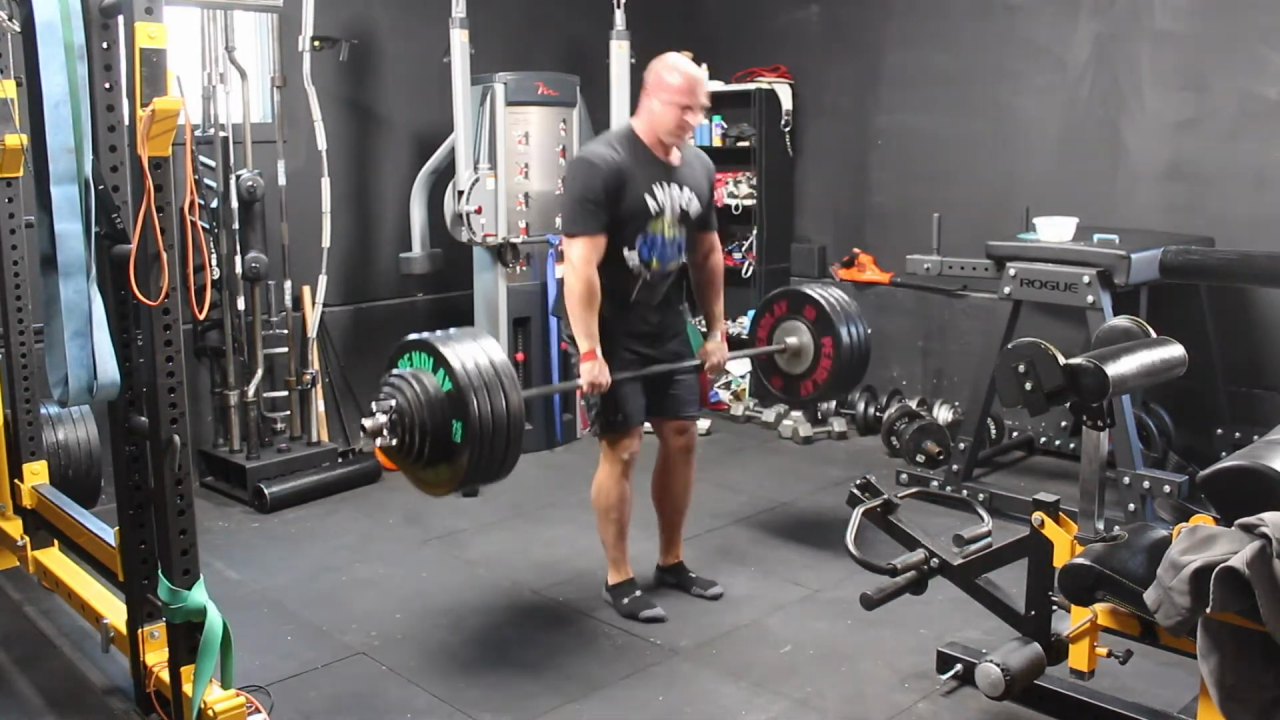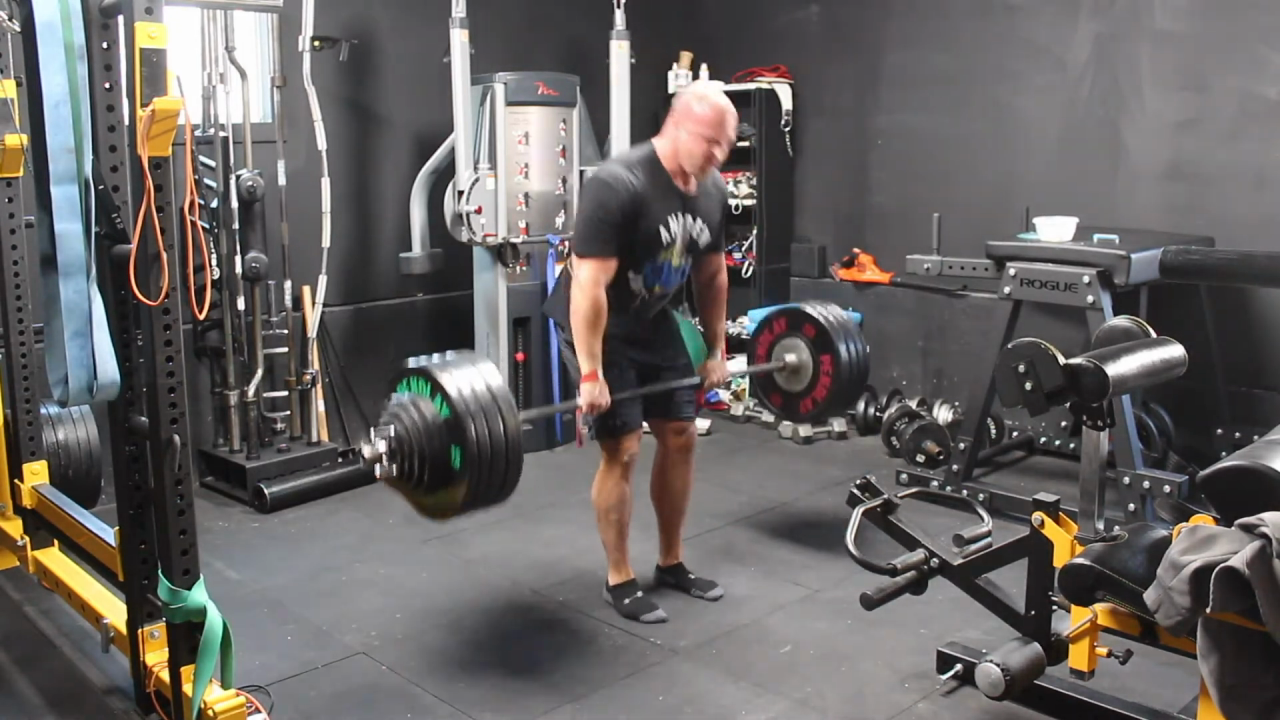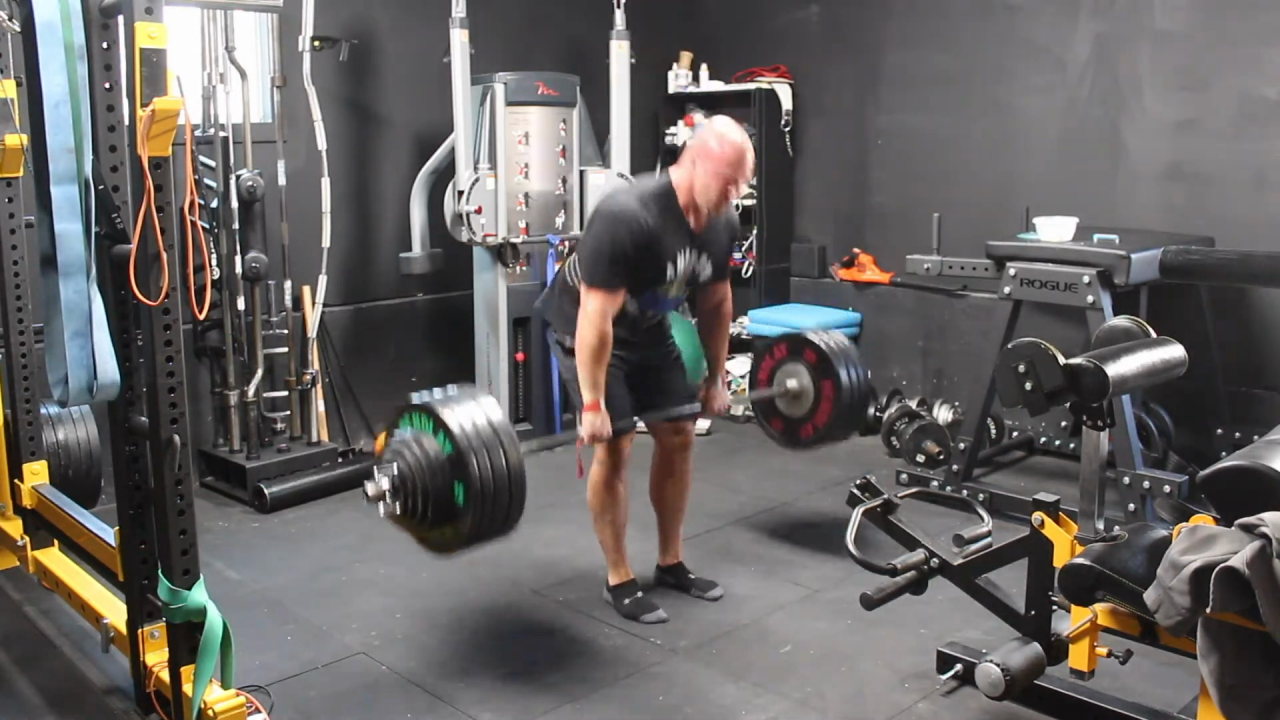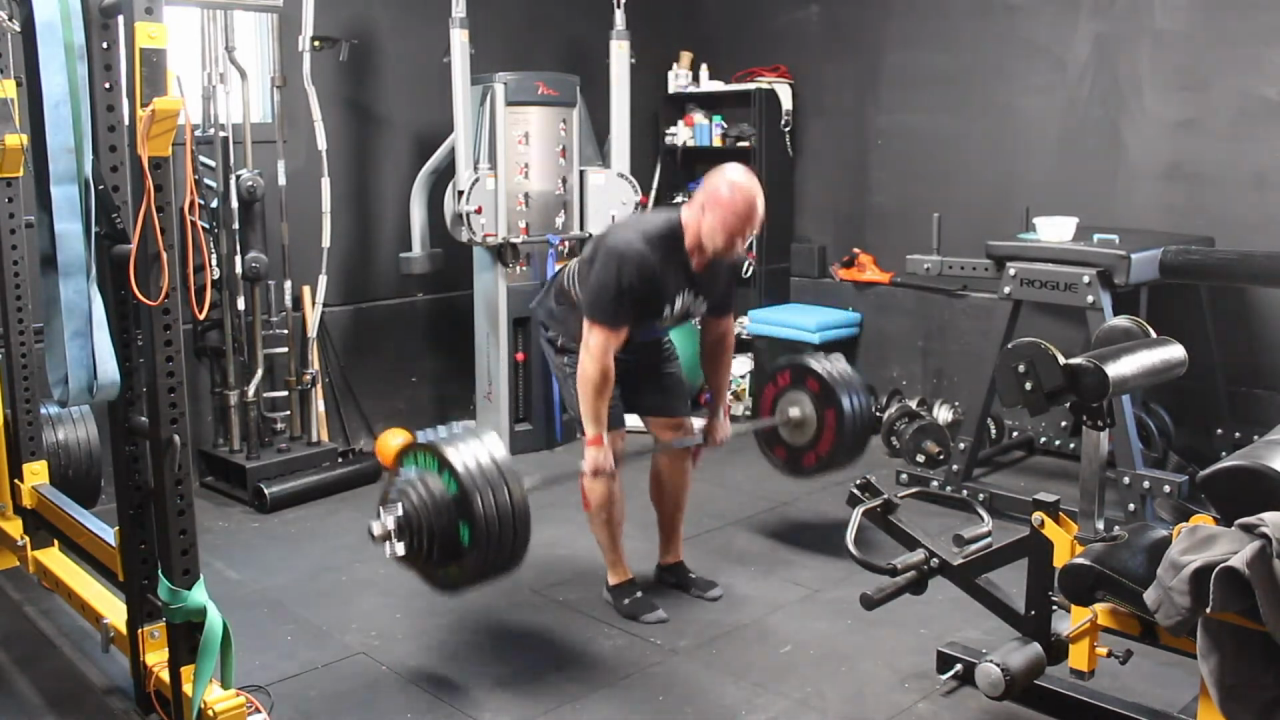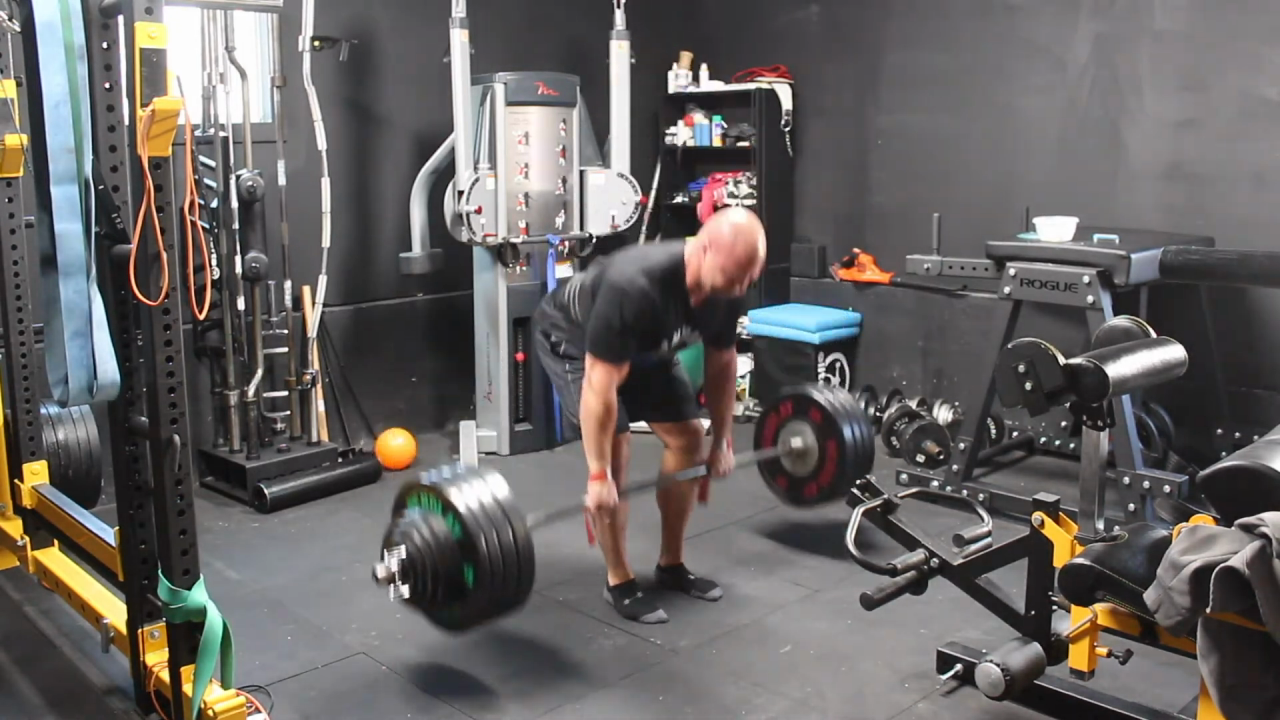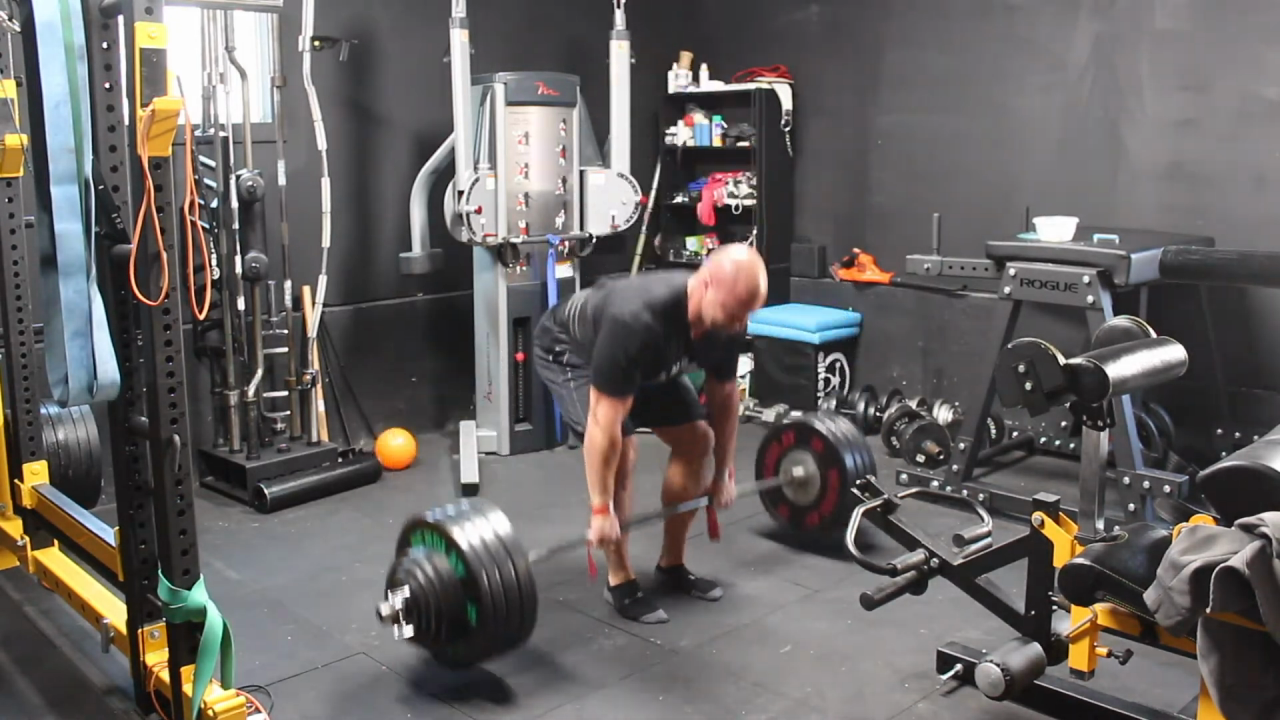
dt=0.1s
person 1, frame 1
left shoulder: (698, 167)
right shoulder: (599, 164)
left elbow: (707, 255)
right elbow: (580, 266)
left wrist: (715, 333)
right wrist: (589, 354)
left hip: (664, 323)
right hip: (607, 324)
left knee: (681, 439)
right knee: (621, 449)
left ankle: (672, 564)
right ankle: (618, 580)
person 1, frame 2
left shoulder: (711, 191)
right shoulder: (615, 186)
left elbow: (711, 275)
right elbow: (589, 287)
left wrist: (716, 350)
right wrist: (590, 375)
left hip: (656, 324)
right hip: (603, 330)
left knee: (680, 439)
right knee: (621, 452)
left ankle: (672, 564)
right ankle: (619, 580)
person 1, frame 3
left shoulder: (723, 222)
right shoulder: (628, 216)
left elbow: (715, 300)
right elbow: (597, 316)
left wrist: (716, 377)
right wrist: (593, 405)
left hip: (649, 328)
right hip: (586, 319)
left knee: (678, 437)
right knee: (613, 447)
left ankle: (671, 563)
right ankle: (619, 579)
person 1, frame 4
left shoulder: (724, 257)
right shoulder: (631, 252)
left elbow: (718, 333)
right elbow: (598, 352)
left wrist: (718, 408)
right wrist: (595, 440)
left hip: (644, 336)
right hip: (574, 330)
left knee: (678, 438)
right knee: (610, 457)
left ankle: (671, 563)
right ankle: (618, 580)
person 1, frame 5
left shoulder: (727, 291)
right shoulder: (633, 288)
left elbow: (721, 365)
right elbow: (602, 385)
left wrist: (721, 441)
right wrist: (598, 475)
left hip: (644, 347)
right hip: (572, 337)
left knee: (688, 437)
right knee: (613, 448)
left ankle: (671, 564)
right ankle: (619, 582)
person 1, frame 6
left shoulder: (727, 322)
right shoulder: (636, 321)
left elbow: (723, 395)
right elbow: (606, 422)
left wrist: (723, 472)
right wrist: (601, 510)
right hip: (570, 350)
left knee: (695, 440)
right knee: (619, 455)
left ankle: (672, 566)
right ankle: (620, 582)
